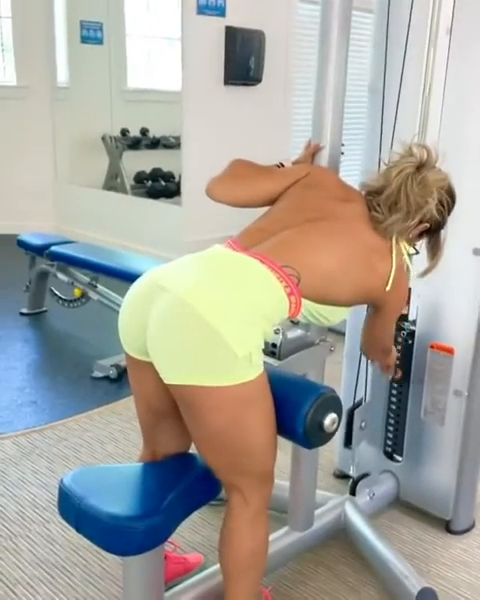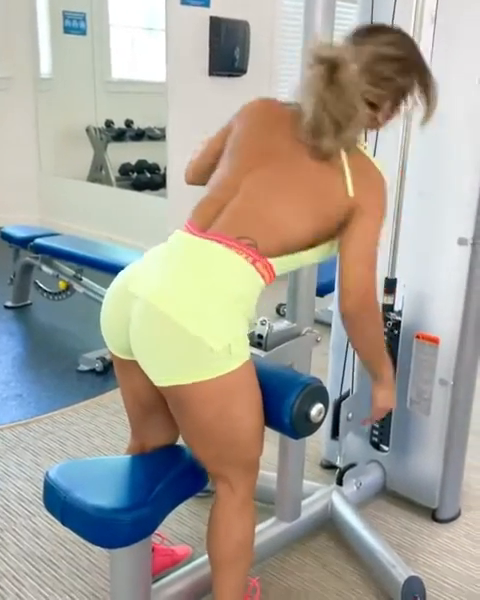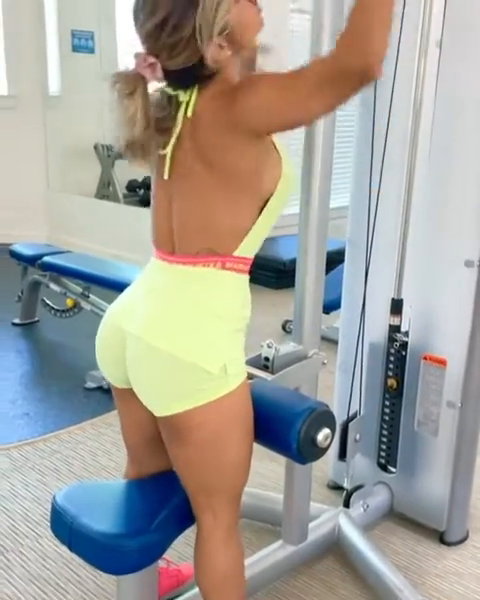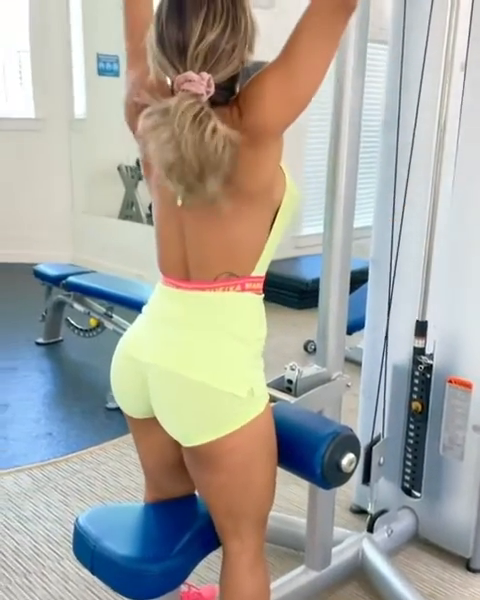
dt=0.5s
person 1, frame 1
left shoulder: (321, 181)
right shoulder: (392, 273)
left elbow: (221, 186)
right elbow: (376, 348)
left wrist: (291, 170)
right wrist: (389, 361)
left hip: (152, 290)
right hip: (212, 325)
left knee: (161, 455)
right knee: (251, 491)
person 1, frame 2
left shoulder: (260, 113)
right shoulder: (364, 183)
right elbow: (356, 302)
right wrist: (383, 377)
left hip: (132, 287)
right hip: (196, 319)
left knee: (149, 446)
right knee: (236, 483)
person 1, frame 3
left shoulder: (161, 104)
right shoulder: (239, 112)
right elbow: (356, 65)
left hip: (128, 320)
right hip: (193, 341)
left knee: (147, 478)
right knee: (217, 515)
person 1, frame 4
left shoulder: (151, 119)
right shoulder: (253, 124)
left hip: (142, 351)
right hip: (213, 368)
left knee: (165, 503)
right knee: (244, 542)
